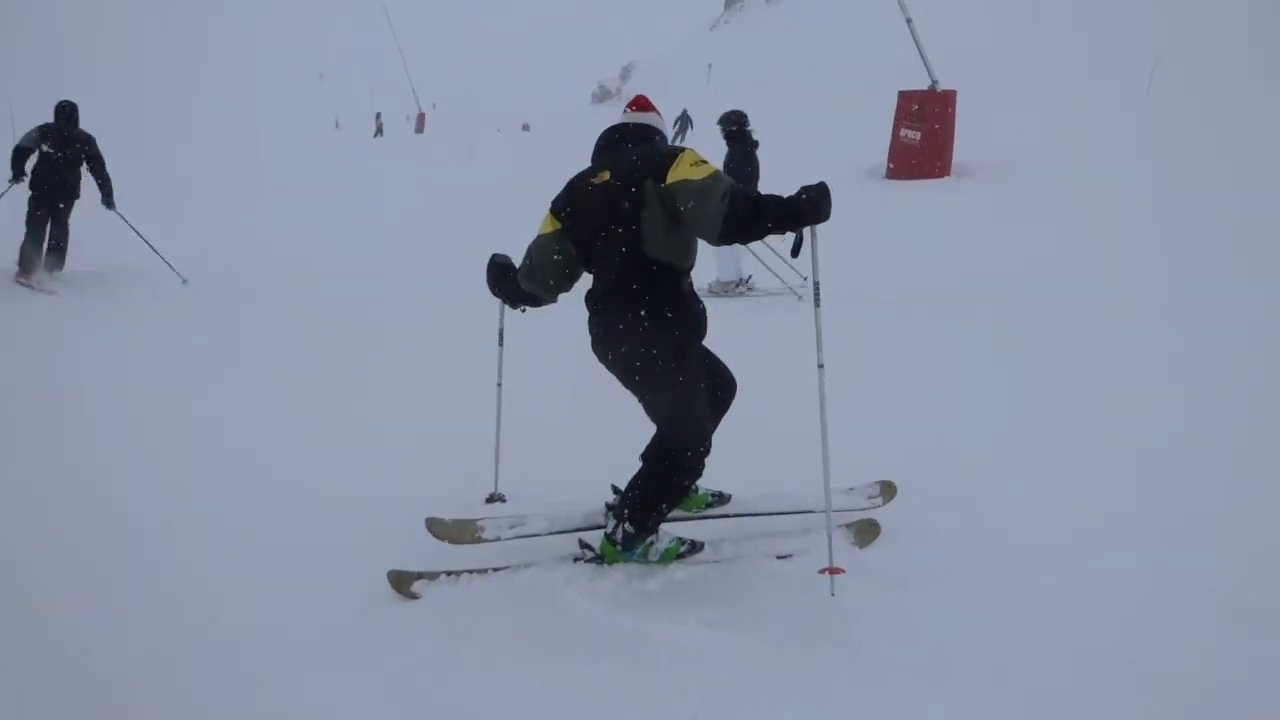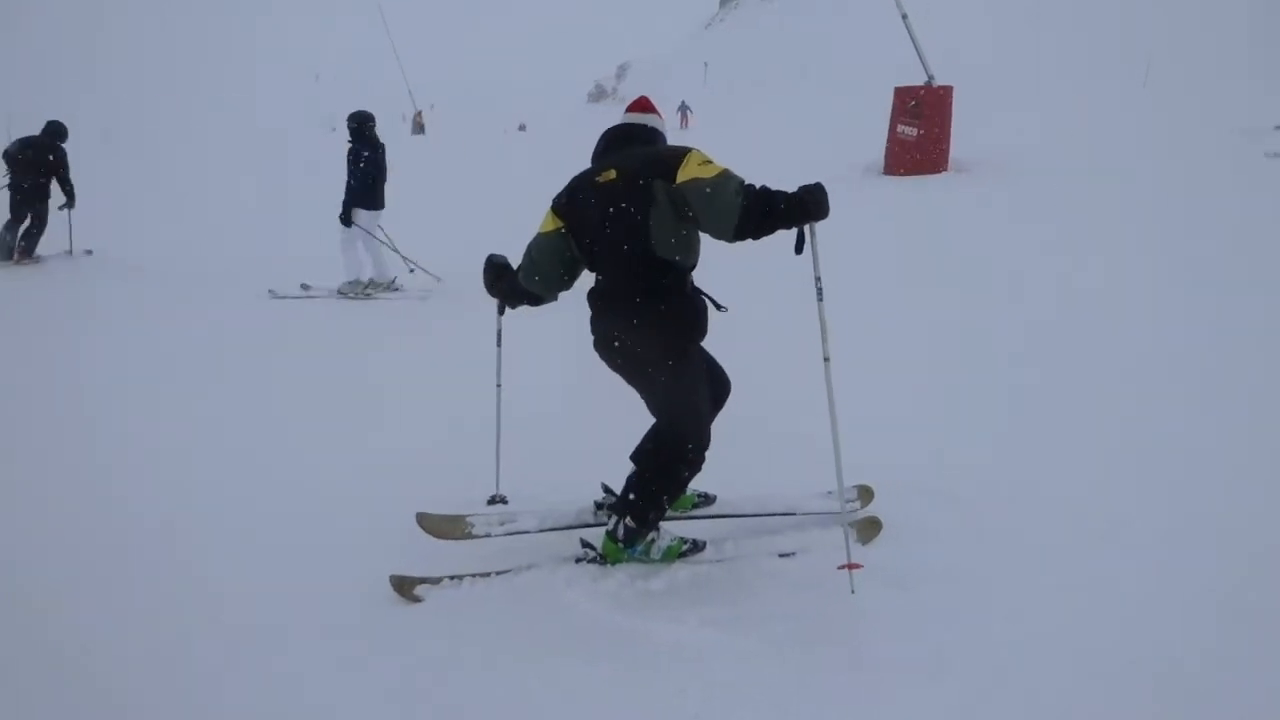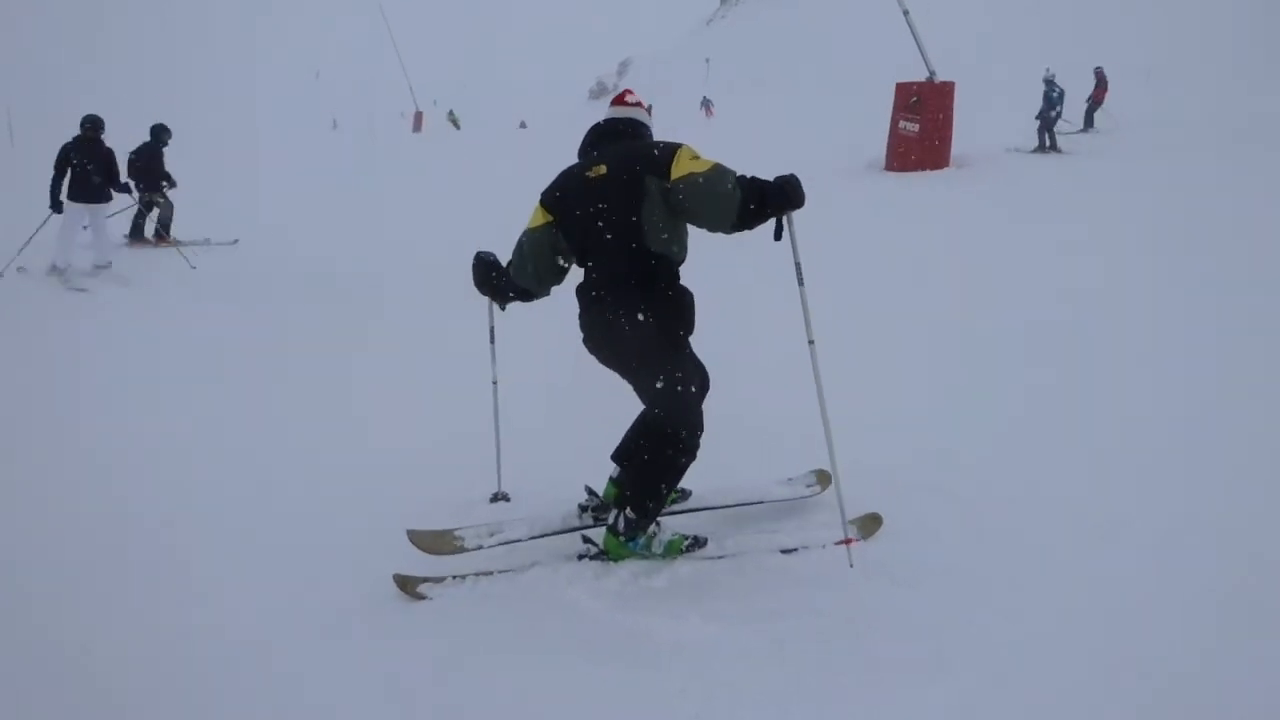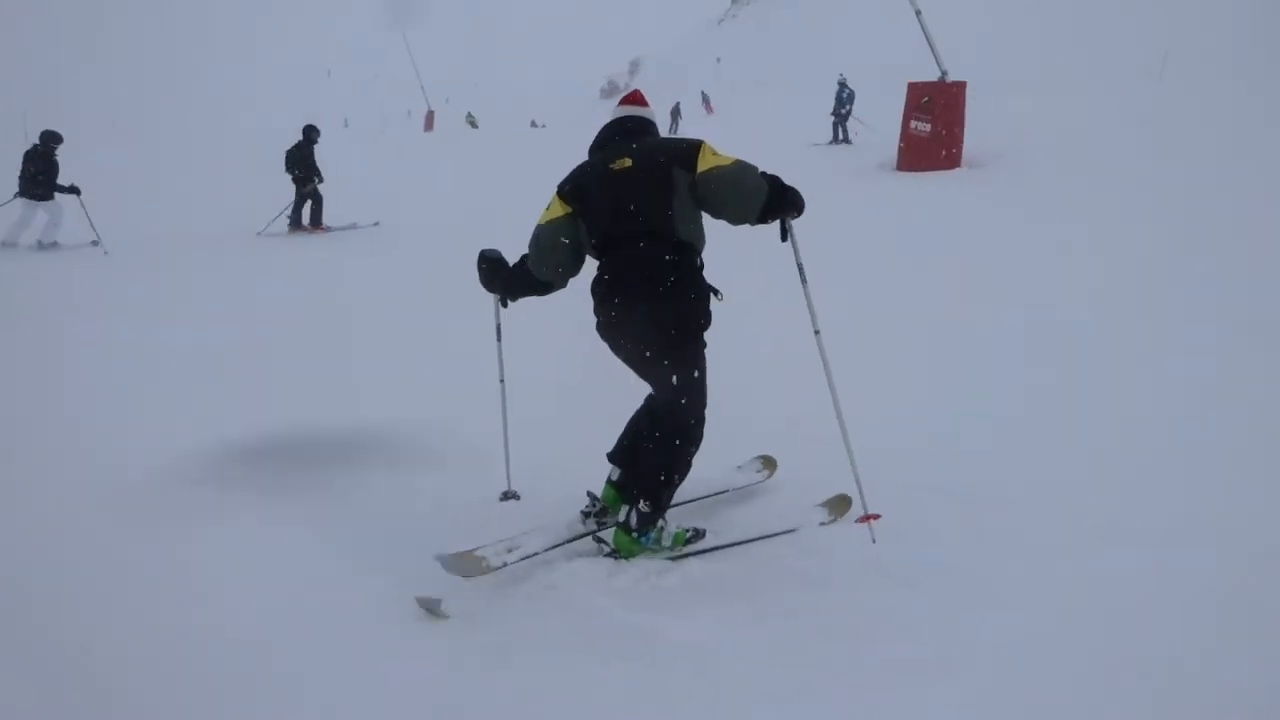
dt=0.7s
person 1, frame 1
left shoulder: (578, 189)
right shoulder: (668, 162)
left elbow: (542, 280)
right elbow: (727, 213)
left wrist: (507, 284)
right wrist: (797, 210)
left hip: (610, 330)
right hip: (658, 328)
left knee: (716, 388)
right knee: (689, 437)
left ankle: (668, 487)
right ankle: (628, 534)
person 1, frame 2
left shoulder: (578, 190)
right shoulder: (672, 164)
left elbow: (541, 277)
right elbow: (738, 211)
left wrist: (507, 285)
right wrist: (799, 205)
left hip: (612, 329)
right hip: (661, 327)
left knee: (710, 389)
right knee: (688, 434)
left ankle: (650, 488)
right ankle: (629, 532)
person 1, frame 3
left shoulder: (565, 185)
right shoulder: (662, 161)
left elbow: (532, 273)
right elbow: (728, 203)
left wrist: (496, 282)
right wrist: (780, 194)
left hip: (600, 325)
right hip: (652, 321)
left knee: (689, 385)
right knee: (680, 426)
left ankle: (626, 486)
right ankle: (630, 528)
person 1, frame 4
left shoulder: (579, 182)
right shoulder: (682, 155)
left elbow: (548, 265)
right elbow: (748, 194)
left wrist: (506, 279)
right wrist: (785, 200)
left hip: (615, 316)
right hip: (673, 313)
left knee: (673, 392)
right knee: (684, 415)
left ankle: (619, 490)
right ankle: (638, 524)
